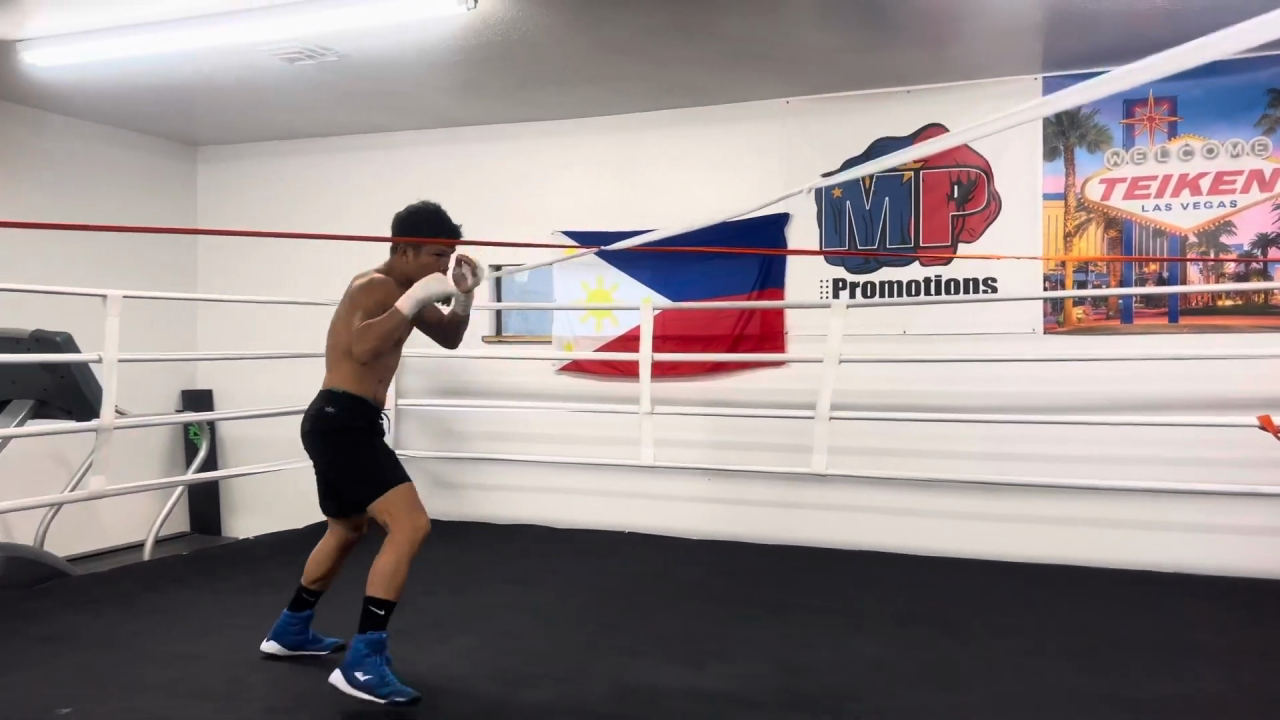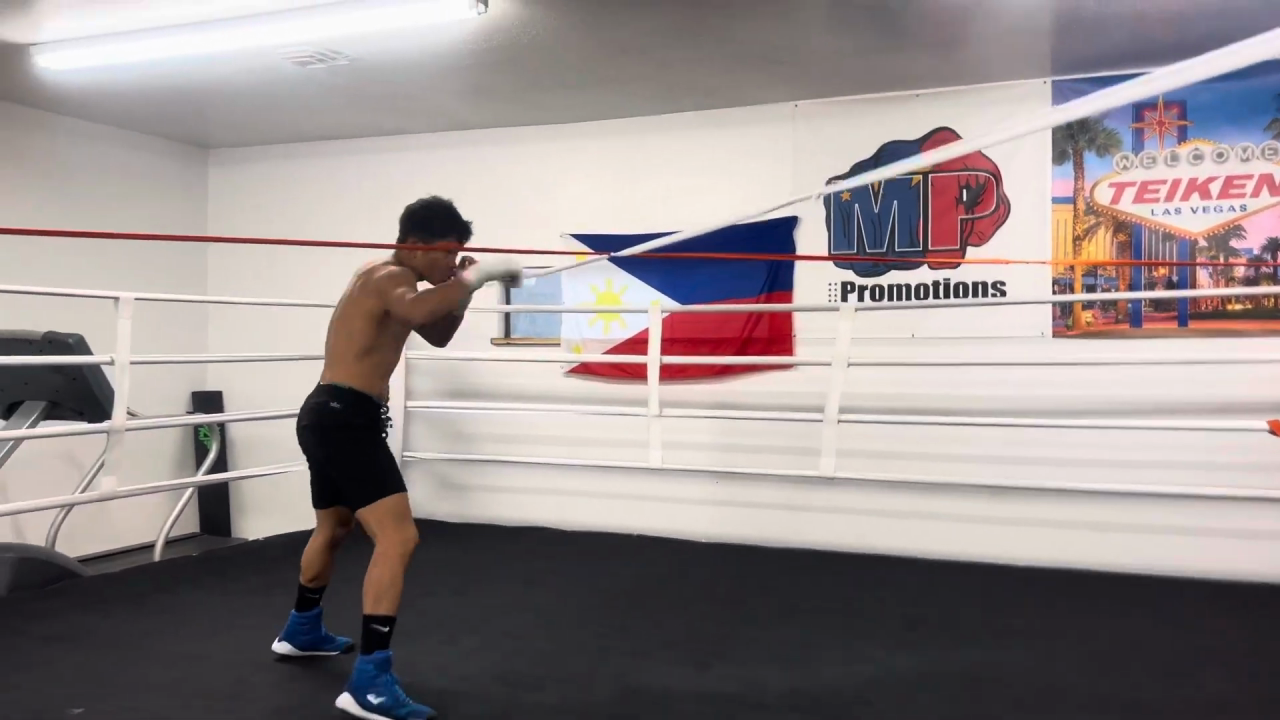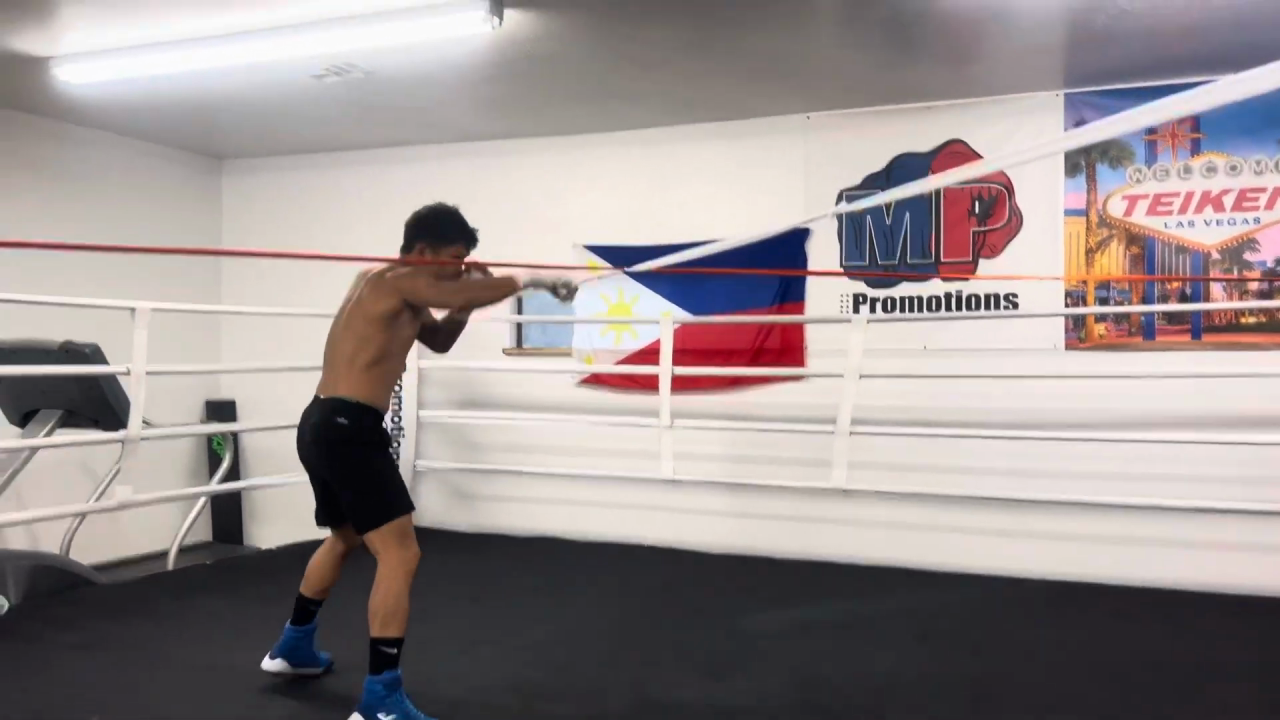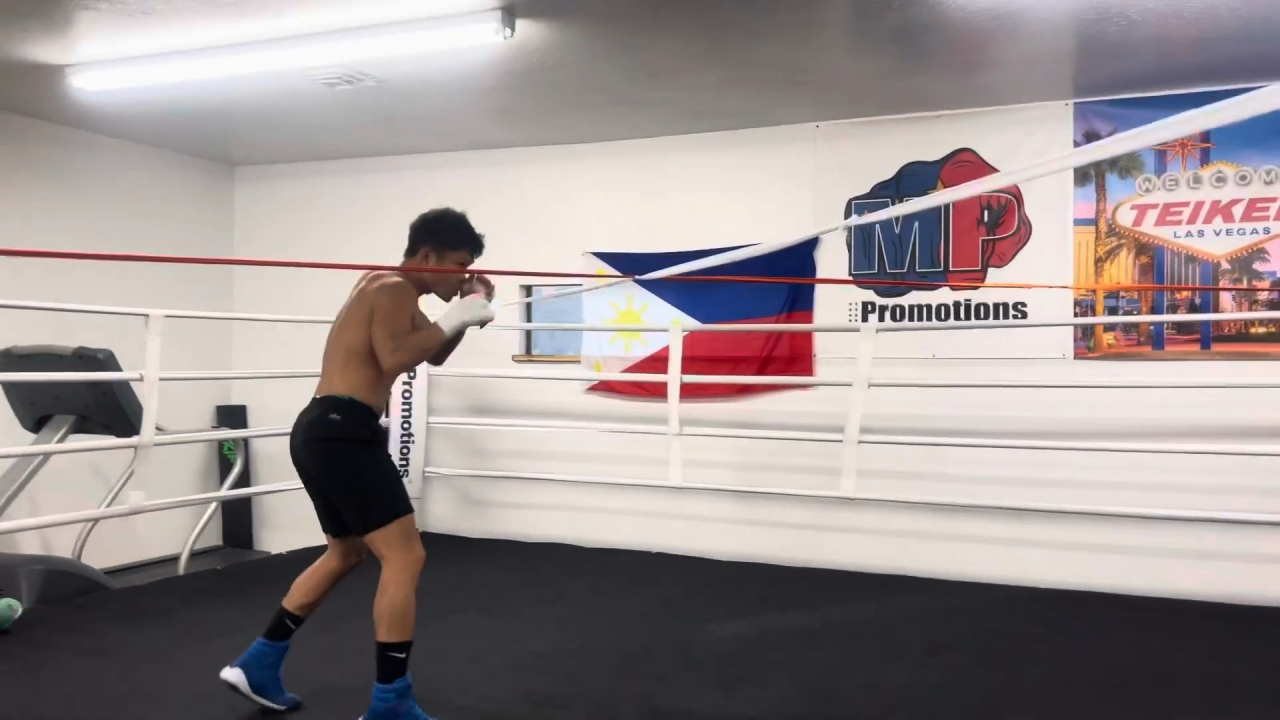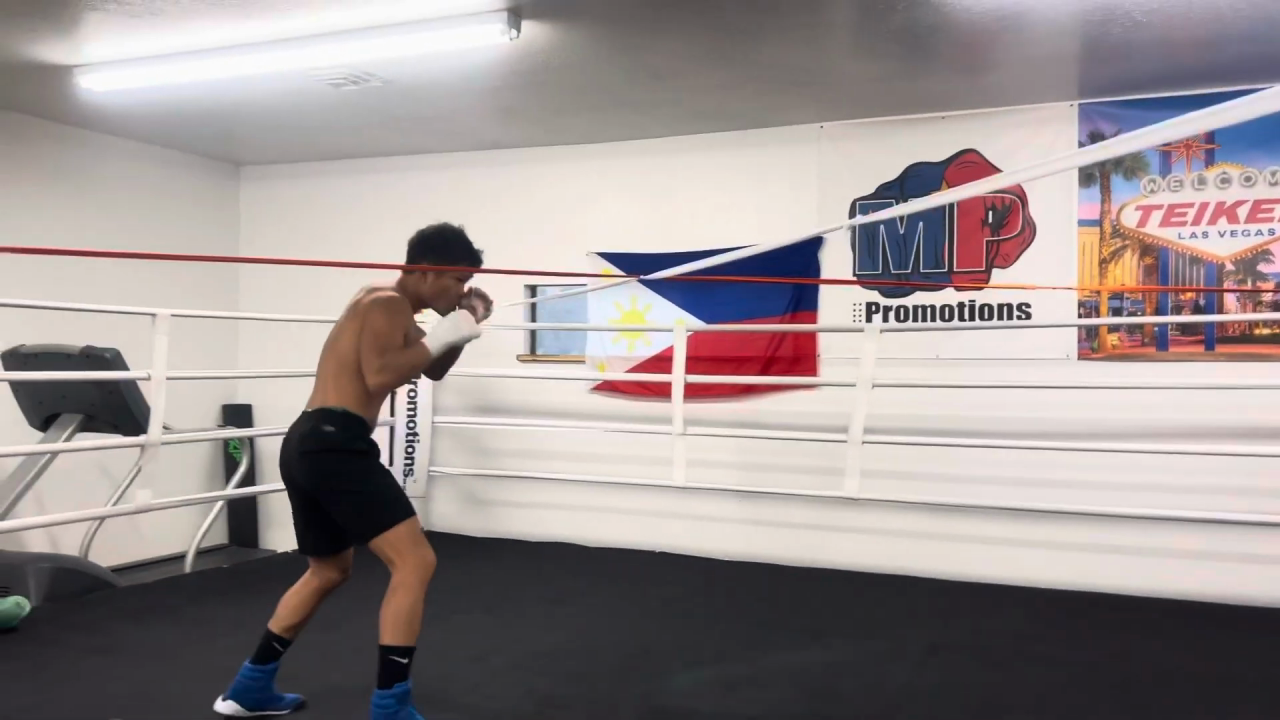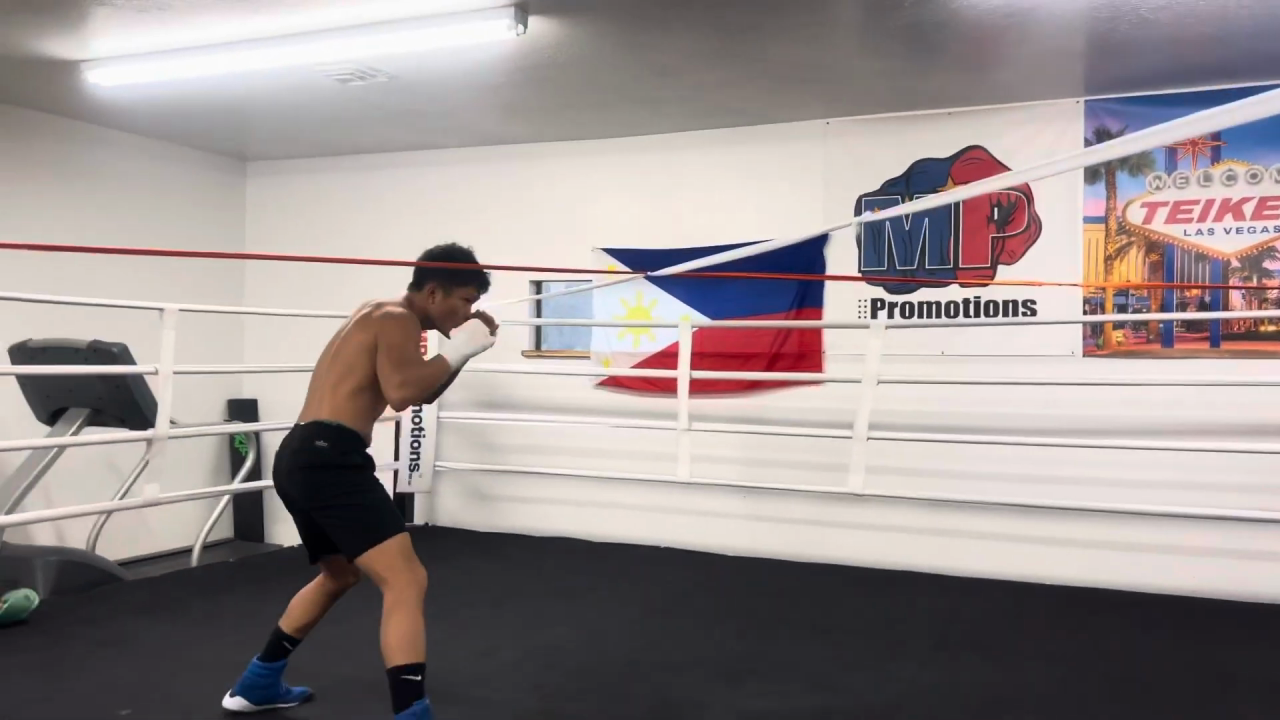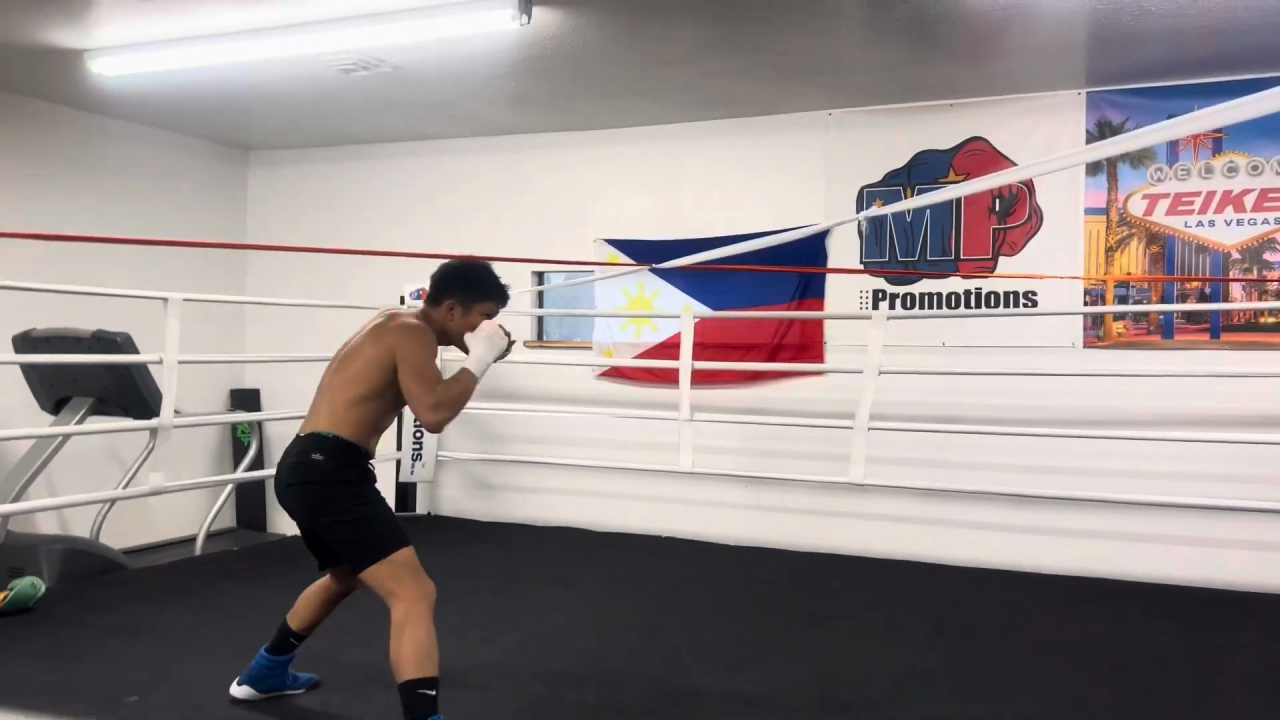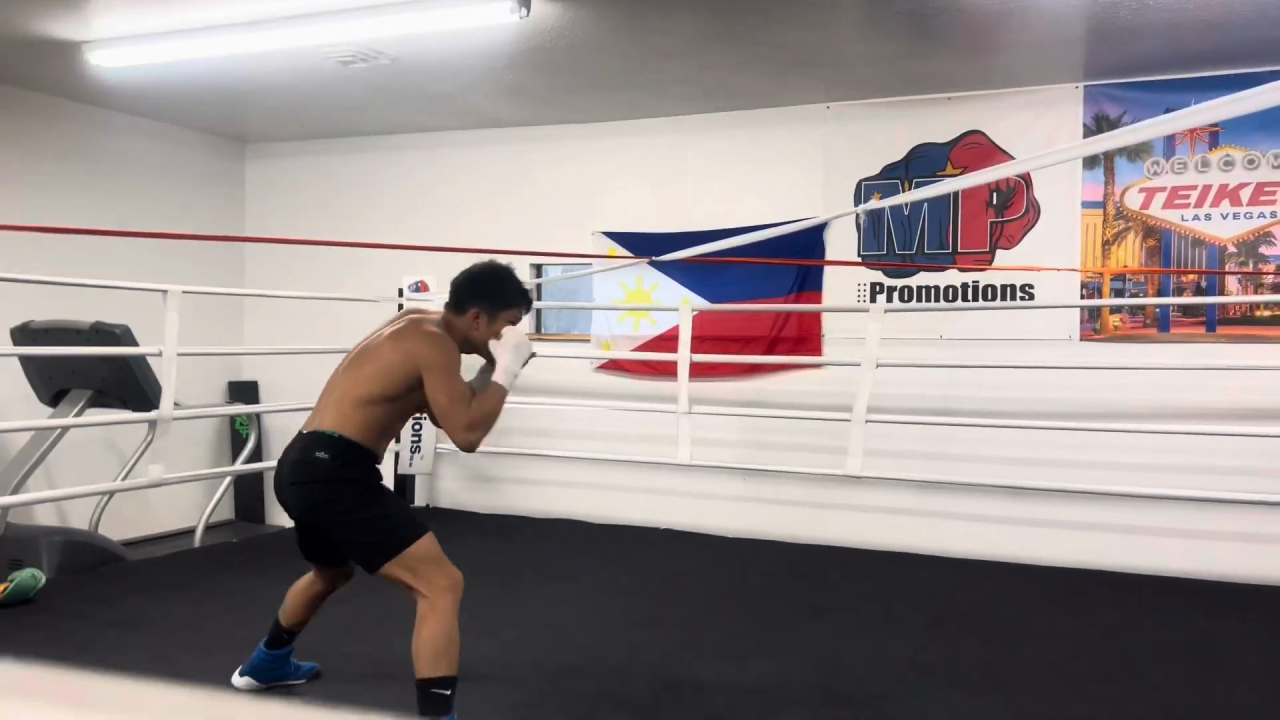
dt=0.1s
person 1, frame 1
left shoulder: (398, 288)
right shoulder: (374, 287)
left elbow: (450, 337)
right elbow: (363, 347)
left wrist: (463, 294)
right wrist: (417, 298)
left hip: (339, 421)
right hip: (343, 422)
left knee: (345, 531)
right knee: (410, 526)
left ankle: (292, 630)
right ankle: (363, 660)
person 1, frame 2
left shoulder: (388, 278)
right shoulder: (386, 277)
left elbow: (437, 335)
right elbow: (418, 310)
left wrist: (464, 283)
right wrist: (478, 274)
left hip: (330, 415)
right hip: (342, 420)
left knee: (333, 527)
right knee: (398, 539)
left ankle: (301, 630)
person 1, frame 3
left shoulder: (383, 282)
right shoulder: (397, 281)
left elbow: (438, 340)
right elbow: (461, 295)
left wrist: (463, 287)
right wrist: (524, 283)
left hip: (328, 428)
right hip: (345, 430)
left knee: (343, 540)
right knee: (399, 553)
left ankle: (293, 646)
person 1, frame 4
left shoulder: (395, 293)
right shoulder: (392, 290)
left elbow: (433, 355)
right elbow: (395, 359)
left wrist: (464, 311)
right wrist: (453, 318)
left hip: (324, 433)
right hip: (342, 433)
left knee: (345, 555)
right knee: (405, 557)
left ankle: (257, 664)
person 1, frame 5
left shoulder: (386, 304)
right shoulder: (387, 304)
left elbow: (427, 372)
right elbow: (378, 377)
left wrist: (457, 333)
right wrist: (441, 336)
left hip: (308, 445)
right hip: (334, 444)
left knee: (329, 570)
right knee: (414, 562)
person 1, frame 6
left shoulder: (387, 317)
right shoulder: (397, 320)
left elbow: (424, 391)
right elbow: (402, 392)
left wrist: (465, 346)
right wrist: (456, 350)
left hip: (302, 456)
right hip: (328, 460)
left knee: (339, 573)
right knee: (405, 582)
person 1, frame 7
left shoulder: (398, 322)
right shoulder: (411, 335)
left elbow: (425, 405)
right elbow: (432, 413)
left wrist: (475, 361)
right wrist: (478, 360)
left hip: (303, 469)
right hip: (327, 471)
left knee: (346, 575)
right knee: (413, 597)
left ankle: (265, 672)
person 1, frame 8
left shoulder: (418, 324)
right shoulder: (435, 344)
left elbow: (447, 411)
right elbow: (466, 433)
left wrist: (492, 370)
right wrist: (507, 371)
left hip: (303, 467)
right hip: (331, 471)
left knee: (332, 570)
right knee: (441, 587)
left ankle: (265, 664)
